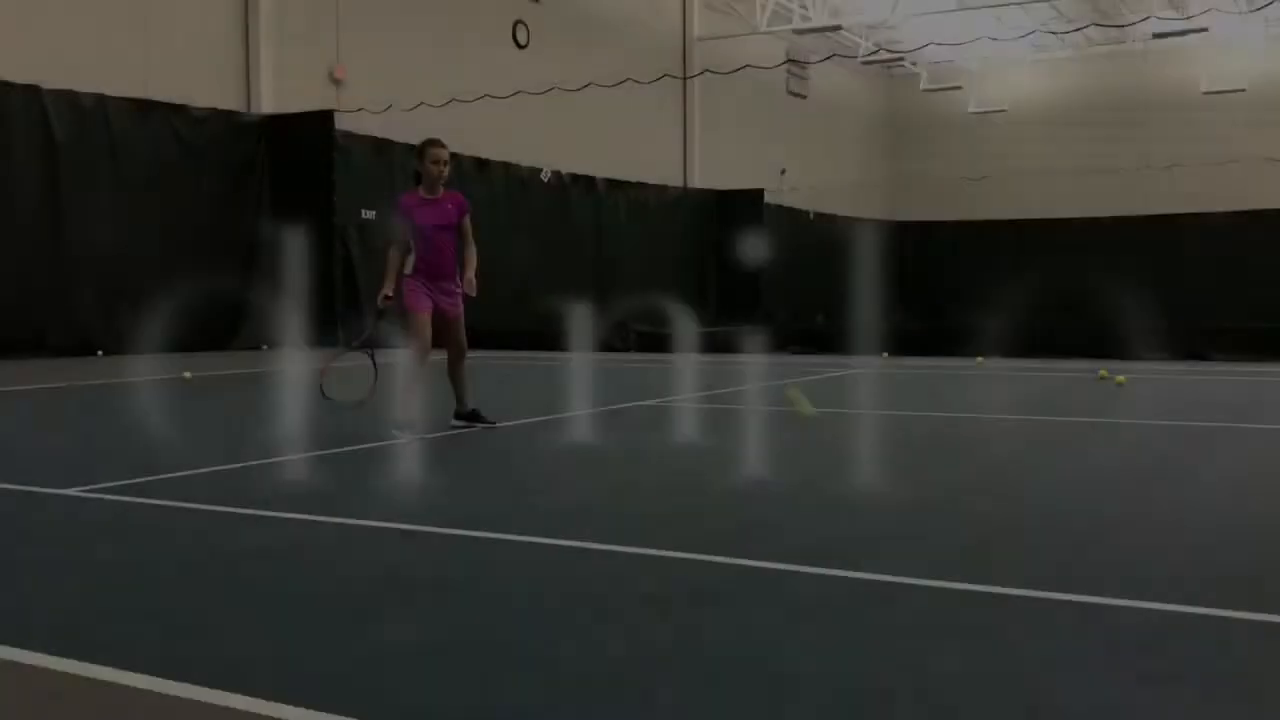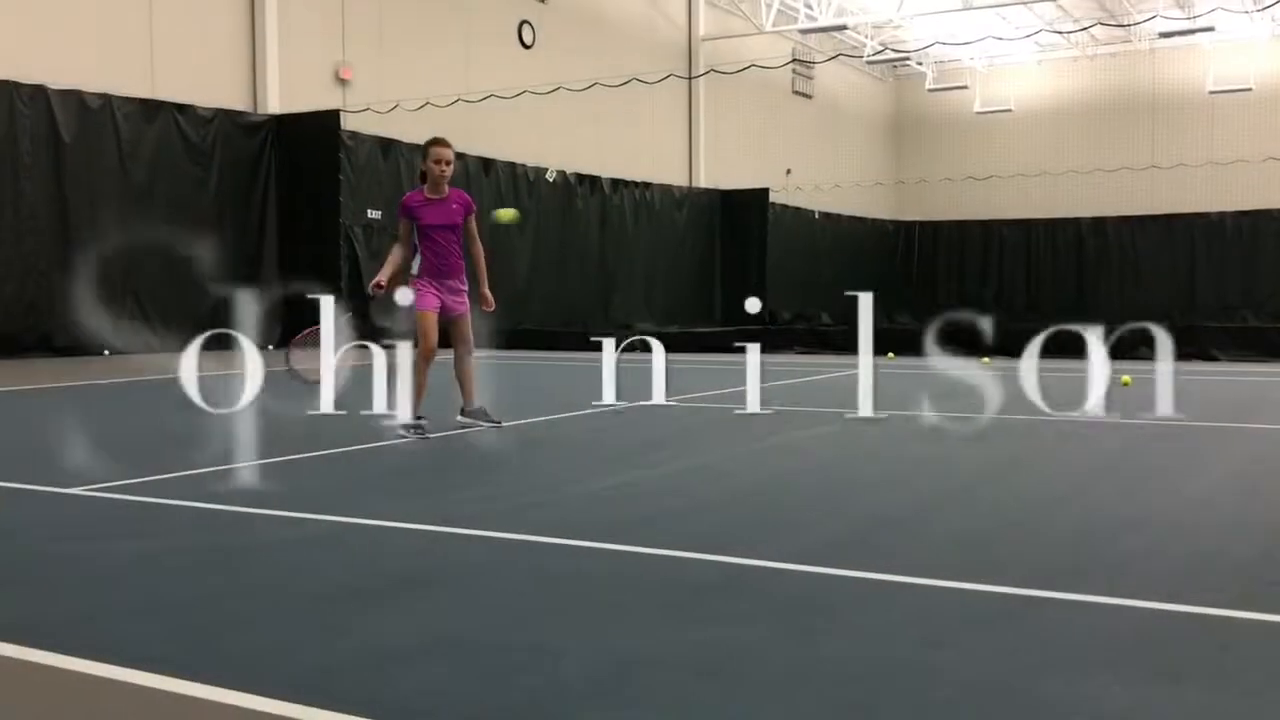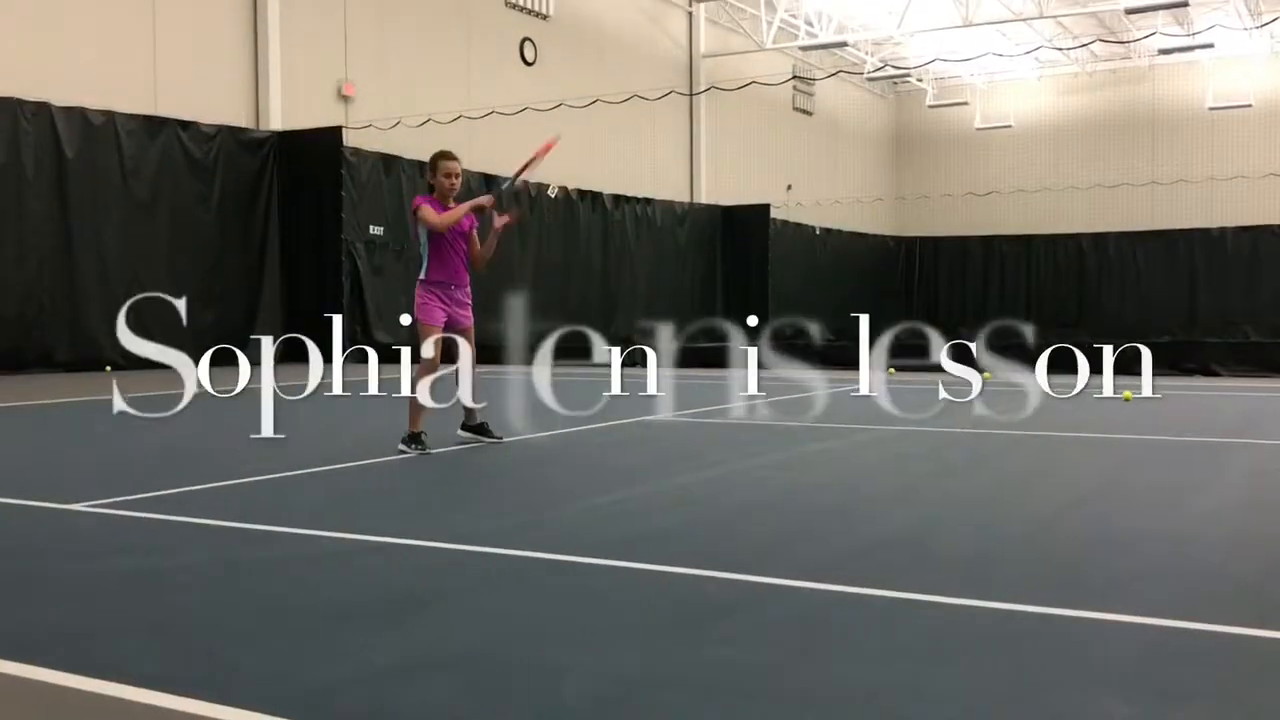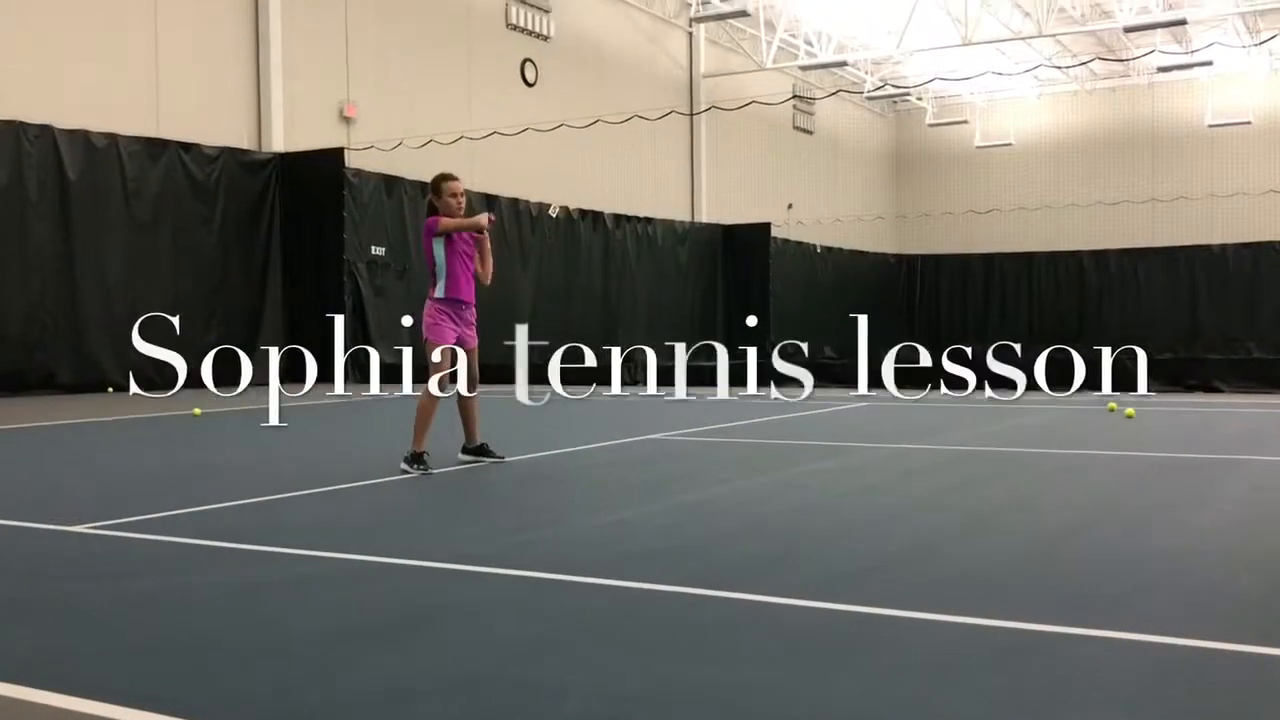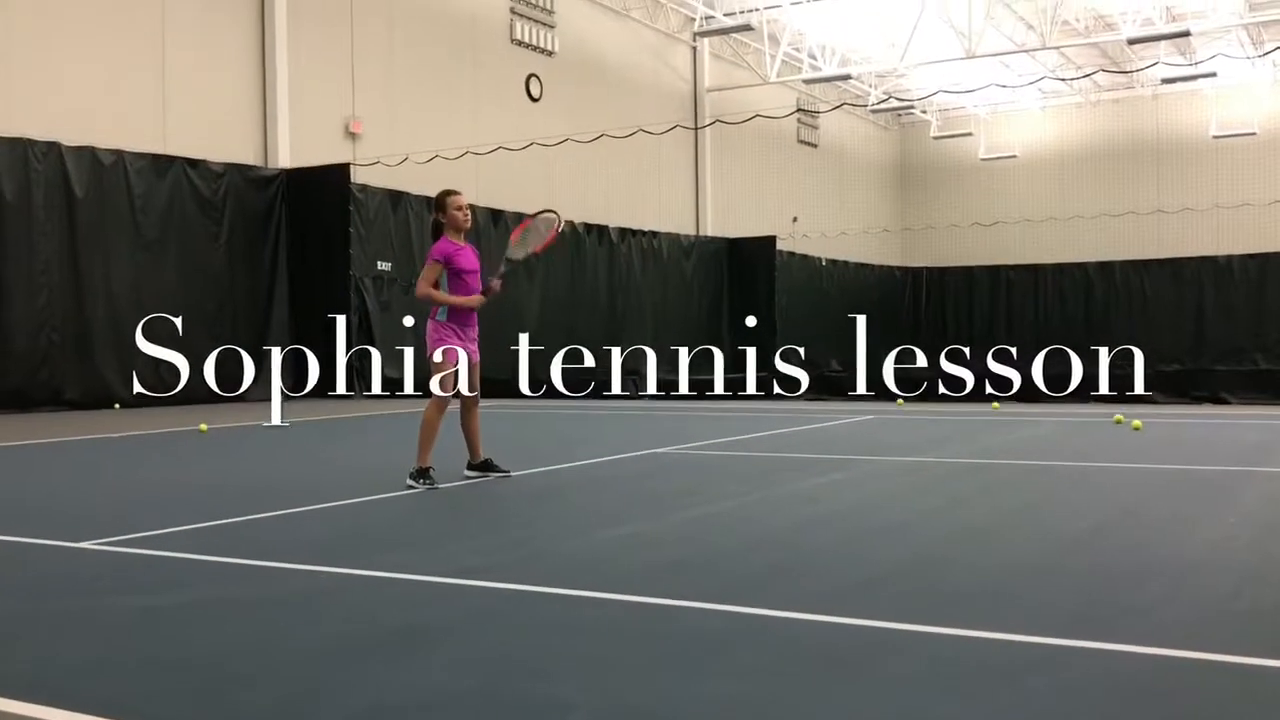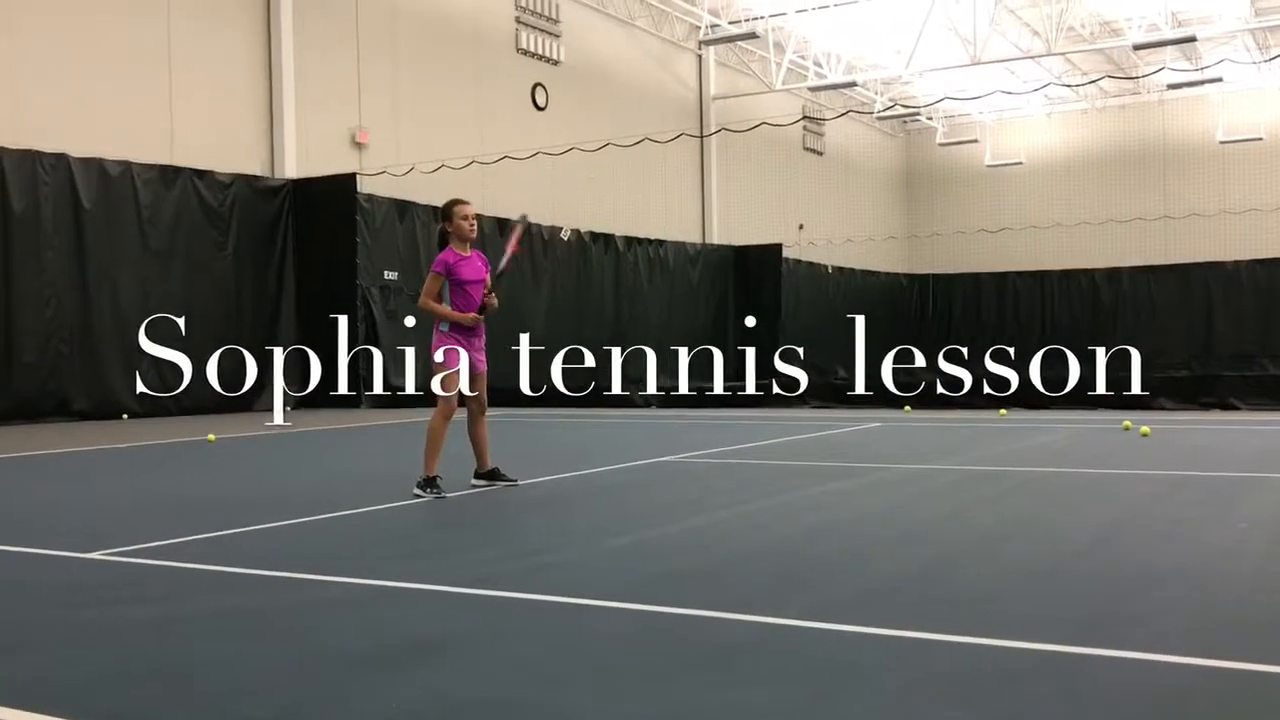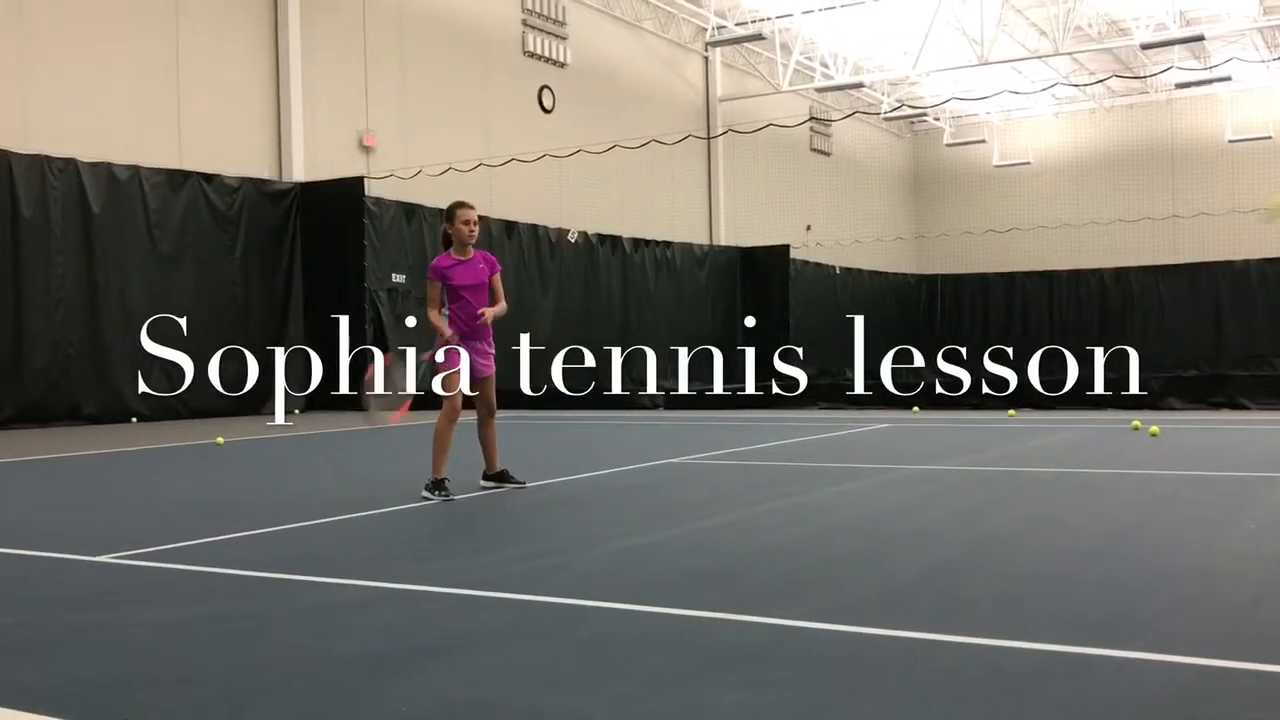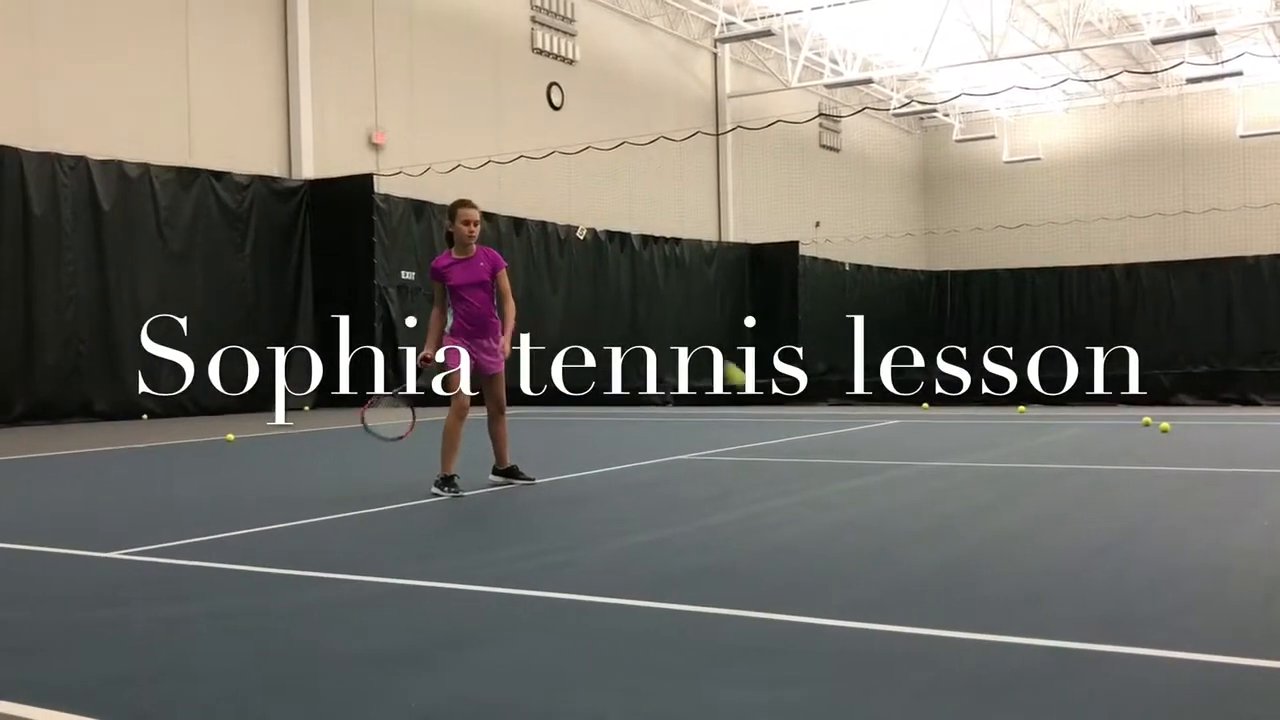
dt=0.4s
person 1, frame 1
left shoulder: (457, 202)
right shoulder: (407, 203)
left elbow: (468, 245)
right elbow: (398, 247)
left wrist: (470, 276)
right wrist: (389, 284)
left hip: (450, 284)
right hip: (418, 283)
left knee: (458, 349)
right knee: (421, 347)
left ankle: (463, 410)
person 1, frame 2
left shoulder: (463, 200)
right shoulder: (411, 202)
left elbow: (474, 244)
right elbow: (402, 245)
left wrist: (483, 286)
right wrist: (385, 275)
left hip: (456, 283)
right hip: (426, 282)
left knee: (465, 346)
right knee: (428, 347)
left ankle: (469, 408)
right ankle: (412, 417)
person 1, frame 3
left shoulder: (467, 216)
right shoulder: (422, 203)
left elbow: (480, 261)
right elbow: (439, 224)
left wrist: (495, 231)
right wrist: (472, 204)
left hip: (461, 293)
right hip: (432, 292)
right knee: (430, 362)
left ankle: (471, 422)
right ankle: (412, 434)
person 1, frame 4
left shoulder: (469, 236)
right shoulder: (434, 224)
left elbow: (484, 279)
right elbow: (479, 221)
left wrist: (484, 240)
right wrist: (484, 221)
left hip: (466, 313)
right hip: (441, 311)
left knee: (470, 382)
left ankle: (472, 445)
right ankle: (415, 453)
person 1, frame 5
left shoulder: (471, 250)
right shoulder: (442, 249)
right elbow: (422, 290)
left wrist: (490, 290)
right wrist: (461, 301)
left hip: (468, 330)
right hip: (445, 330)
left knee: (471, 398)
right knee: (442, 397)
left ankle: (477, 461)
right ankle: (420, 469)
person 1, frame 6
left shoulder: (480, 259)
right shoulder: (445, 260)
left elbow: (490, 303)
right elbow: (425, 301)
left wrist: (490, 302)
right wrist: (459, 317)
left hip: (475, 340)
right hip: (450, 340)
left knee: (479, 406)
right knee: (447, 406)
left ankle: (484, 470)
right ankle: (427, 478)
person 1, frame 7
left shoulder: (488, 261)
right shoulder: (440, 266)
left elbow: (502, 303)
right elbow: (433, 308)
left wrist: (492, 312)
right wrist: (443, 330)
left hip: (482, 344)
right hip: (453, 345)
left knee: (488, 410)
right knee: (452, 408)
left ankle: (492, 472)
right ankle: (435, 480)
person 1, frame 8
left shoulder: (492, 258)
right shoulder: (440, 266)
left elbow: (507, 300)
right elbow: (439, 308)
left wrist: (507, 336)
right wrist: (429, 346)
left hip: (490, 341)
right hip: (458, 342)
left knee: (498, 406)
right knee: (460, 406)
left ankle: (502, 467)
right ankle: (445, 477)
